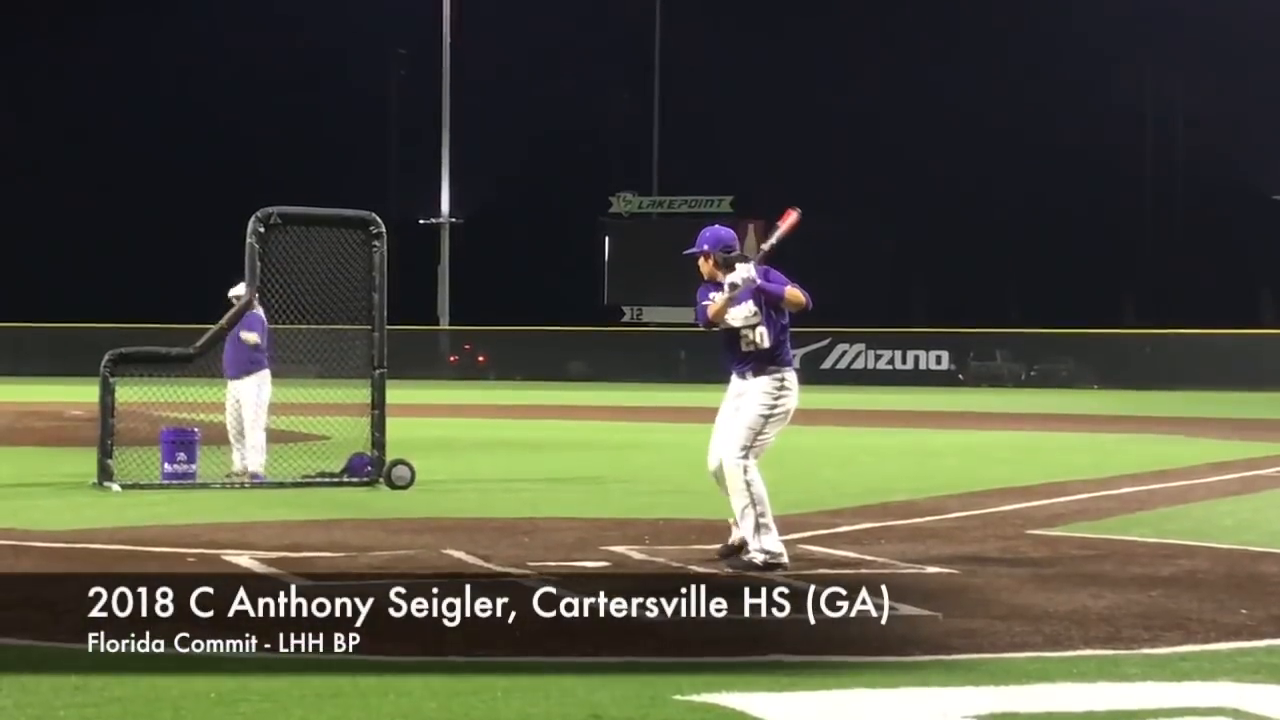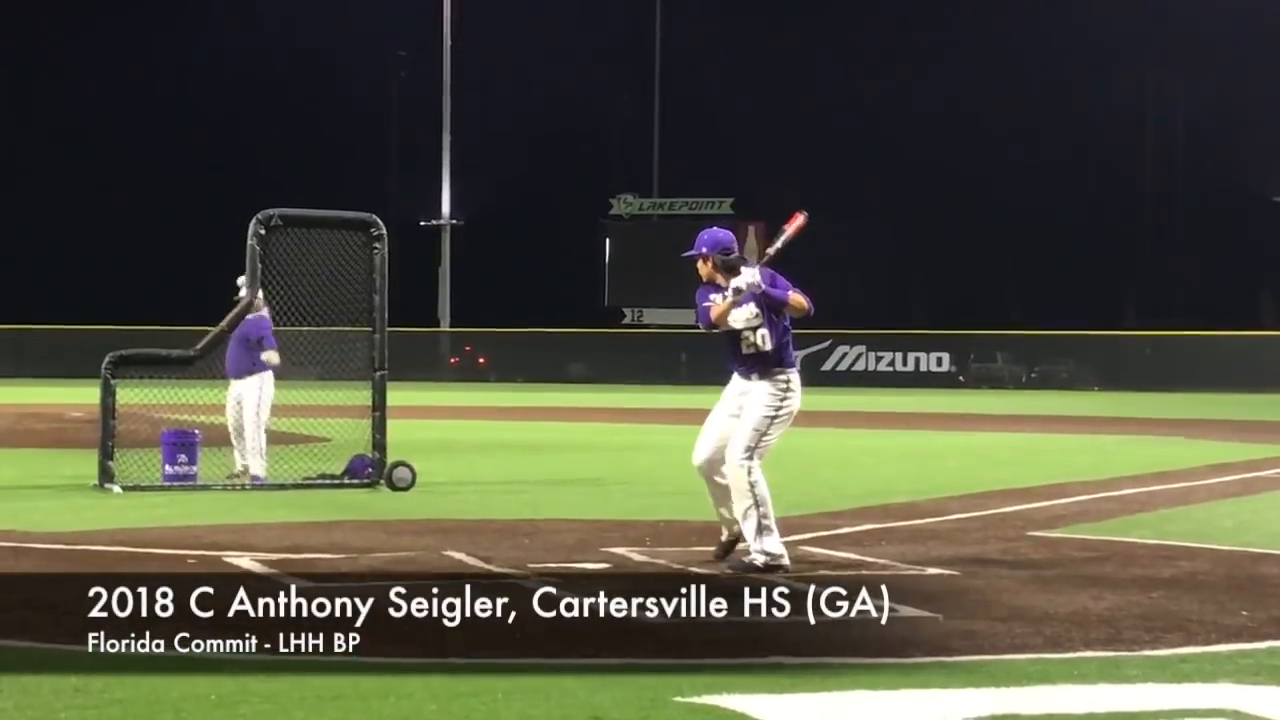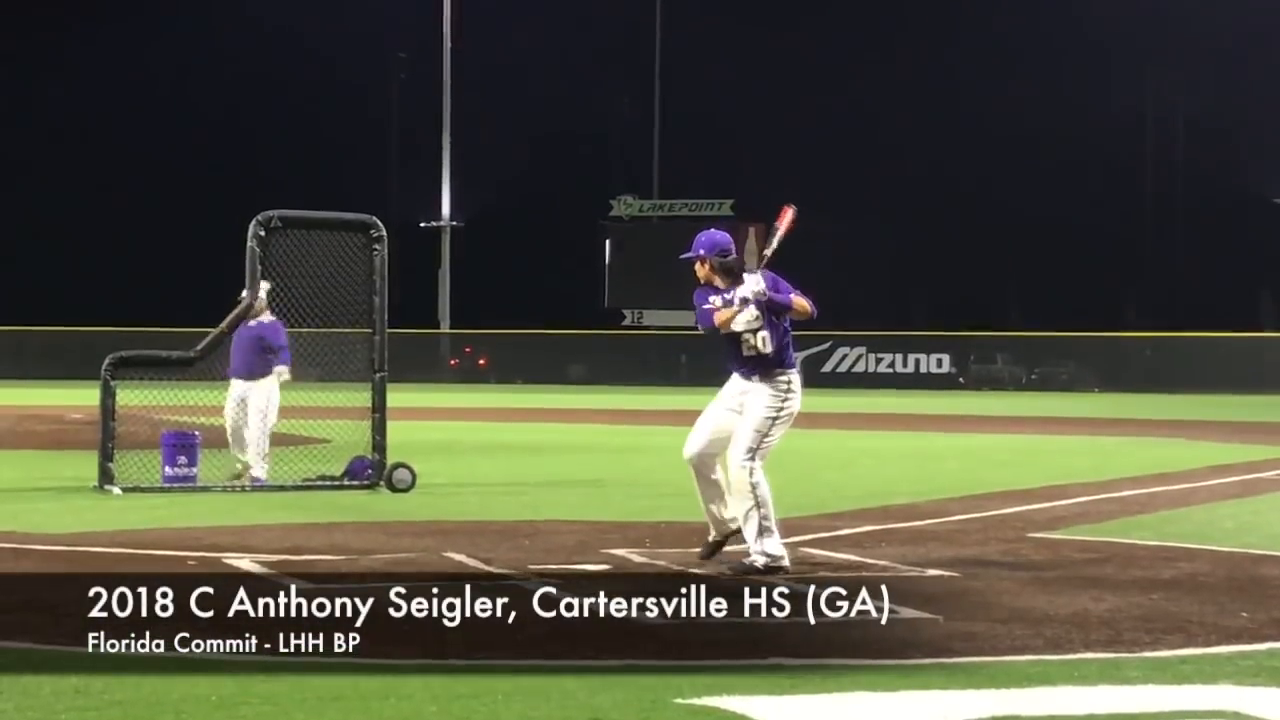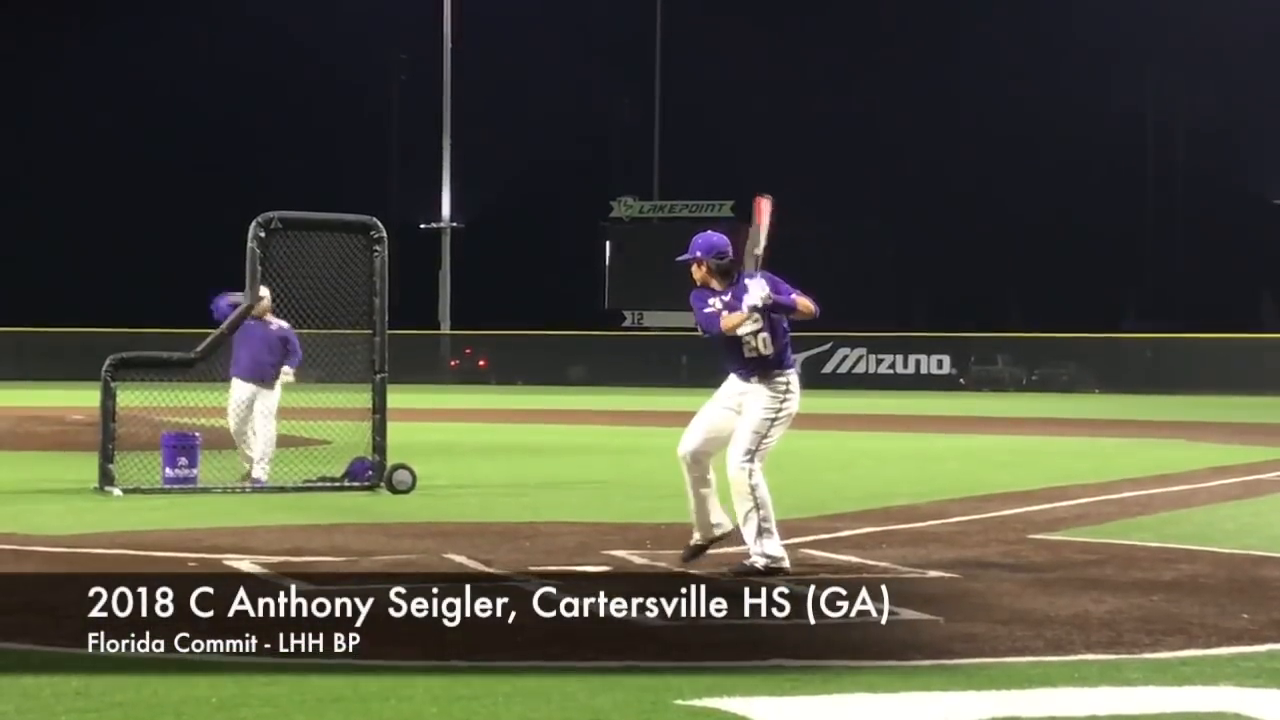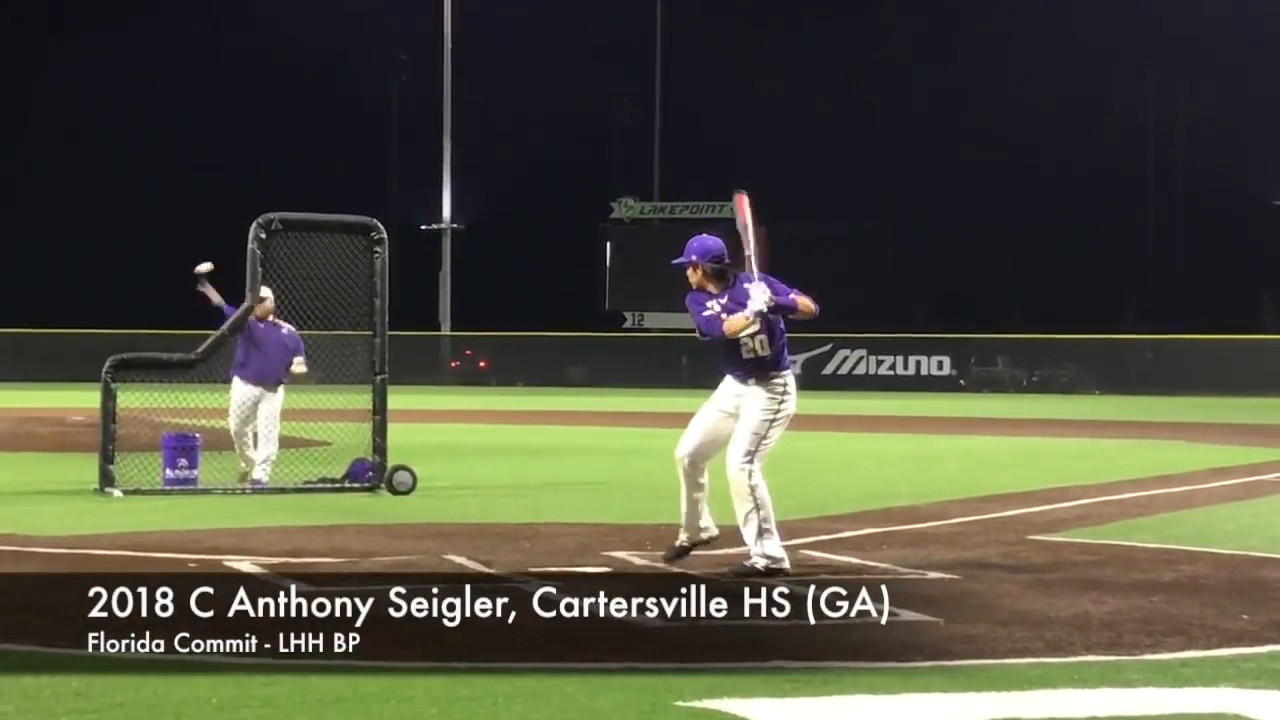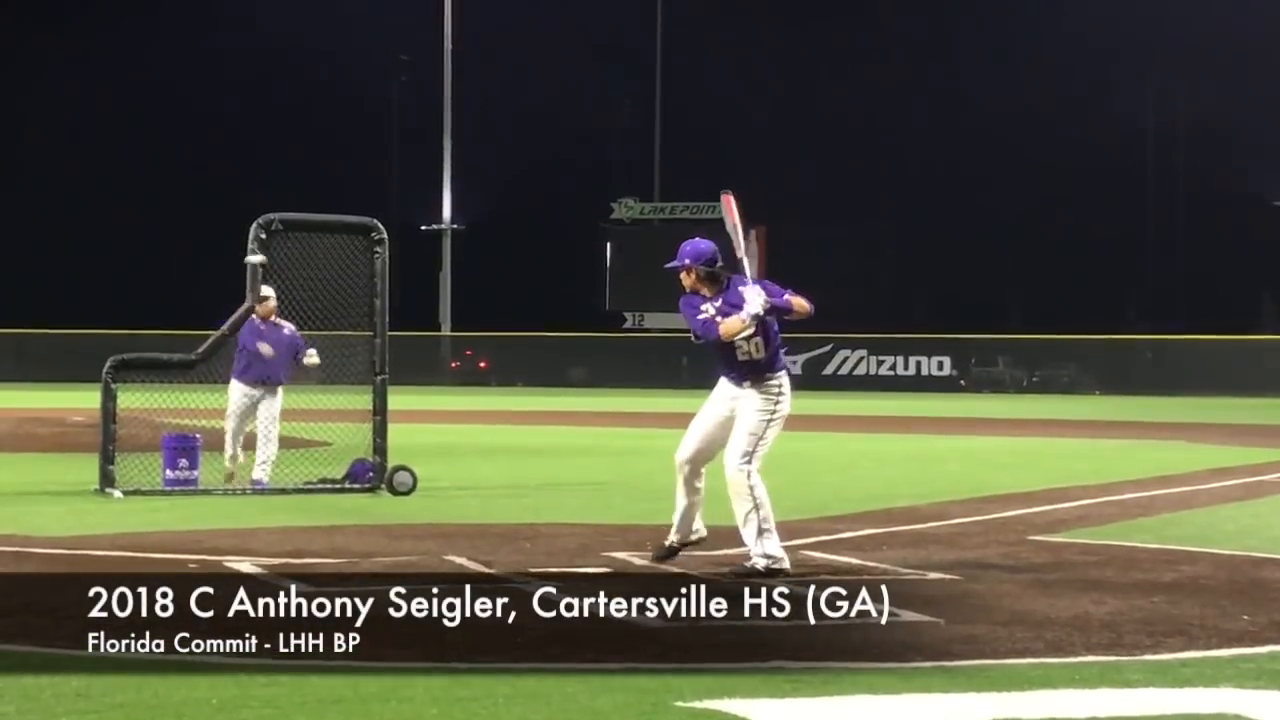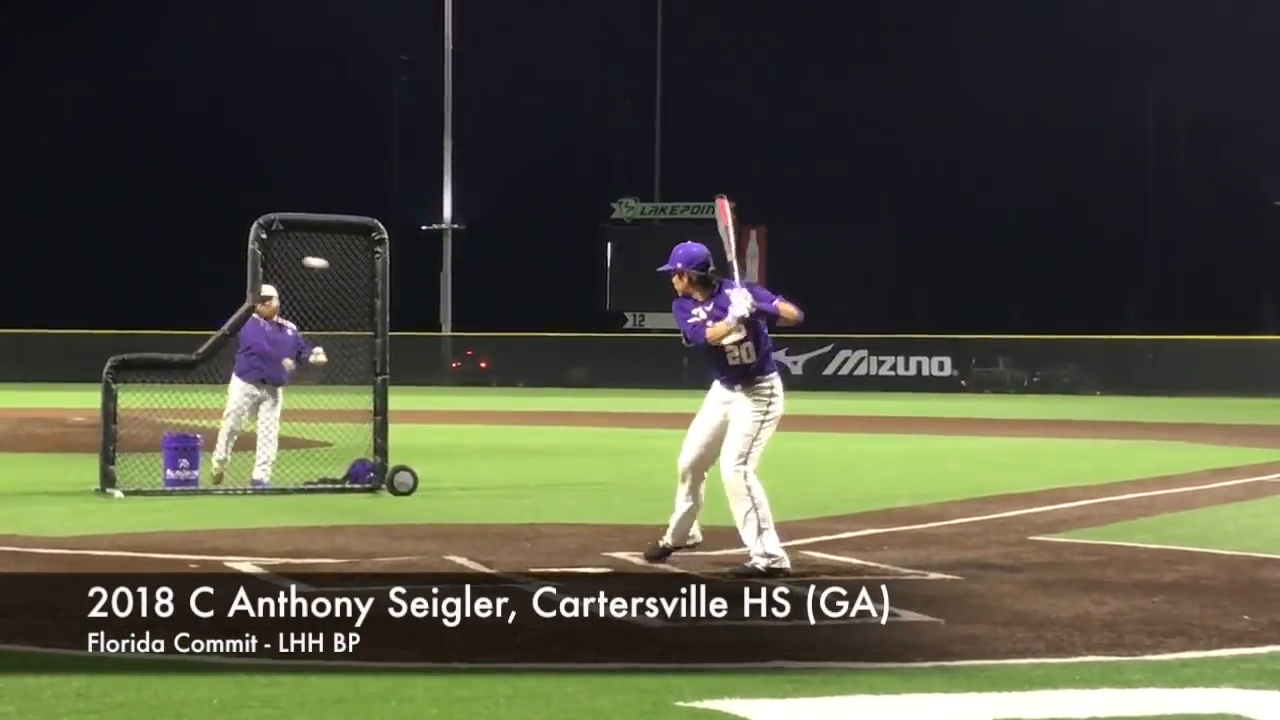
dt=0.1s
person 1, frame 1
left shoulder: (762, 274)
right shoulder: (709, 291)
left elbow: (802, 302)
right elbow: (708, 318)
left wrist: (758, 285)
right wrist: (730, 292)
left hip: (773, 383)
right hip: (740, 383)
left knee: (737, 459)
right knee: (718, 462)
left ankle: (768, 552)
right ankle: (747, 533)
person 1, frame 2
left shoulder: (765, 277)
right shoulder: (708, 293)
left elbow: (804, 308)
right elbow: (711, 320)
left wrist: (762, 290)
right wrist: (734, 295)
left hip: (775, 385)
right hip: (741, 384)
left knee: (741, 460)
right knee: (706, 458)
left ankle: (769, 554)
right ankle: (736, 527)
person 1, frame 3
left shoulder: (762, 280)
right shoulder: (704, 294)
left elbow: (807, 310)
right elbow: (715, 322)
left wrist: (767, 297)
right wrist: (740, 301)
left hip: (776, 386)
right hip: (739, 383)
left knee: (743, 461)
right knee: (696, 450)
left ankle: (770, 555)
right ankle: (724, 524)
person 1, frame 4
left shoulder: (760, 281)
right shoulder: (701, 296)
left elbow: (810, 310)
right elbow: (719, 327)
left wrist: (771, 300)
right wrist: (748, 308)
left hip: (774, 387)
right hip: (737, 384)
left knee: (742, 463)
right knee: (691, 449)
left ankle: (770, 556)
right ankle: (710, 528)
person 1, frame 5
left shoulder: (755, 284)
right shoulder: (696, 300)
left elbow: (810, 308)
right elbow: (722, 329)
left wrist: (773, 302)
right wrist: (753, 312)
left hip: (772, 388)
right hip: (734, 386)
left knee: (741, 465)
right knee: (688, 453)
left ankle: (771, 557)
right ankle: (696, 530)
person 1, frame 6
left shoulder: (748, 287)
right shoulder: (690, 303)
left elbow: (805, 308)
right elbow: (717, 332)
left wrist: (768, 303)
right wrist: (748, 315)
left hip: (766, 390)
right hip: (729, 388)
left knee: (739, 466)
right knee: (688, 457)
left ankle: (770, 557)
right ankle: (686, 532)
person 1, frame 7
left shoulder: (742, 291)
right shoulder: (682, 305)
left elbow: (795, 315)
right elbow: (705, 336)
left wrist: (757, 309)
right wrist: (734, 318)
left hip: (759, 391)
right hip: (724, 391)
left knee: (737, 470)
right knee: (690, 462)
left ankle: (771, 557)
right ankle: (680, 537)
person 2, frame 1
left shoulder: (252, 317)
right shoulder: (249, 314)
left elbow: (252, 331)
left wrist: (248, 336)
left hip: (254, 379)
right hip: (235, 381)
left knee: (253, 422)
right knee: (235, 426)
left ankle: (255, 470)
right ankle: (241, 468)
person 2, frame 2
left shoulder: (259, 320)
right shoulder: (251, 318)
left elbow: (266, 337)
left wrist: (270, 352)
right wrist: (245, 285)
left hip: (256, 379)
right hip: (237, 381)
left knee: (253, 425)
right knee: (236, 426)
left ankle: (257, 471)
right ankle: (243, 468)
person 2, frame 3
left shoulder: (270, 324)
right shoulder: (247, 321)
left elbow: (283, 347)
left wrist: (283, 366)
left hip: (262, 383)
right hip: (238, 383)
left knee: (258, 428)
right knee: (232, 425)
left ankle: (257, 472)
right ankle: (245, 463)
person 2, frame 4
left shoulder: (282, 328)
right shoulder: (242, 321)
left elbow: (295, 352)
left wrist: (289, 368)
left hip: (268, 387)
right hip: (241, 385)
left knee: (265, 431)
right knee: (237, 427)
left ankle: (259, 474)
right ankle: (252, 462)
person 2, frame 5
left shoulder: (289, 331)
right shoulder: (249, 322)
left elbow: (297, 352)
right elbow: (232, 315)
left wrist: (298, 361)
right wrist: (217, 300)
left hip: (273, 390)
right hip: (244, 387)
left knee: (268, 433)
right knee: (238, 427)
left ankle: (260, 474)
right ankle: (249, 463)
person 2, frame 6
left shoulder: (288, 329)
right shoulder: (249, 323)
left elbow: (300, 352)
right elbow: (247, 340)
left wrist: (309, 357)
right wrist: (259, 347)
left hip: (272, 390)
right hip: (243, 387)
left knee: (268, 434)
right knee: (234, 428)
left ankle: (260, 476)
right ankle: (232, 465)
person 2, frame 7
left shoulder: (290, 329)
right shoulder: (252, 323)
left elbow: (303, 350)
right elbow: (259, 347)
left wrist: (314, 356)
right wrist: (281, 360)
left hip: (273, 389)
right hip: (245, 384)
left knee: (269, 433)
right knee: (231, 425)
left ankle: (261, 476)
right ankle: (218, 464)
